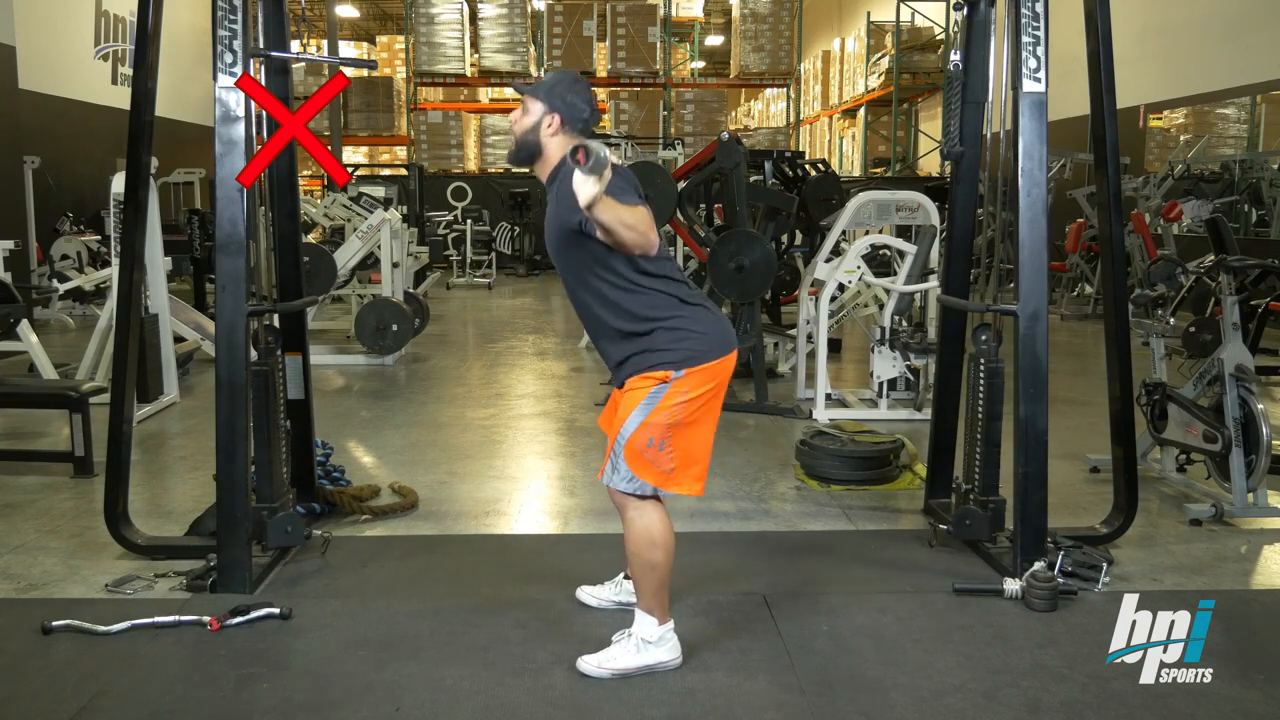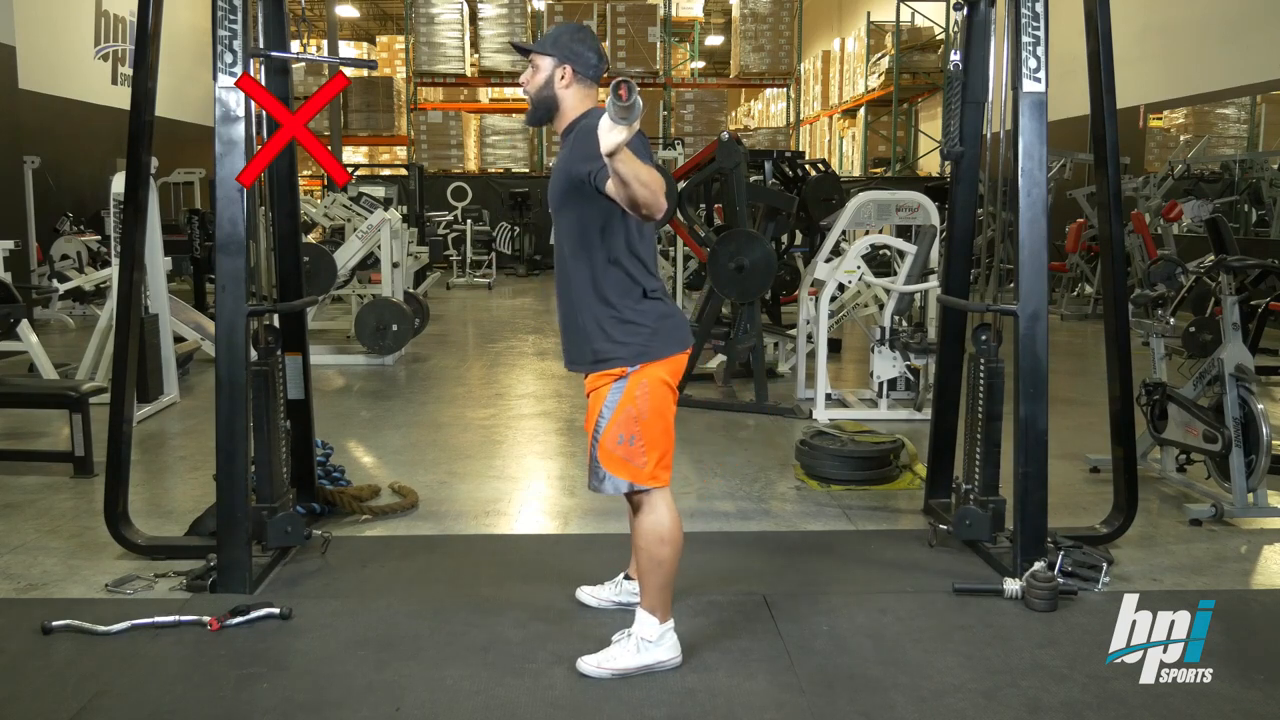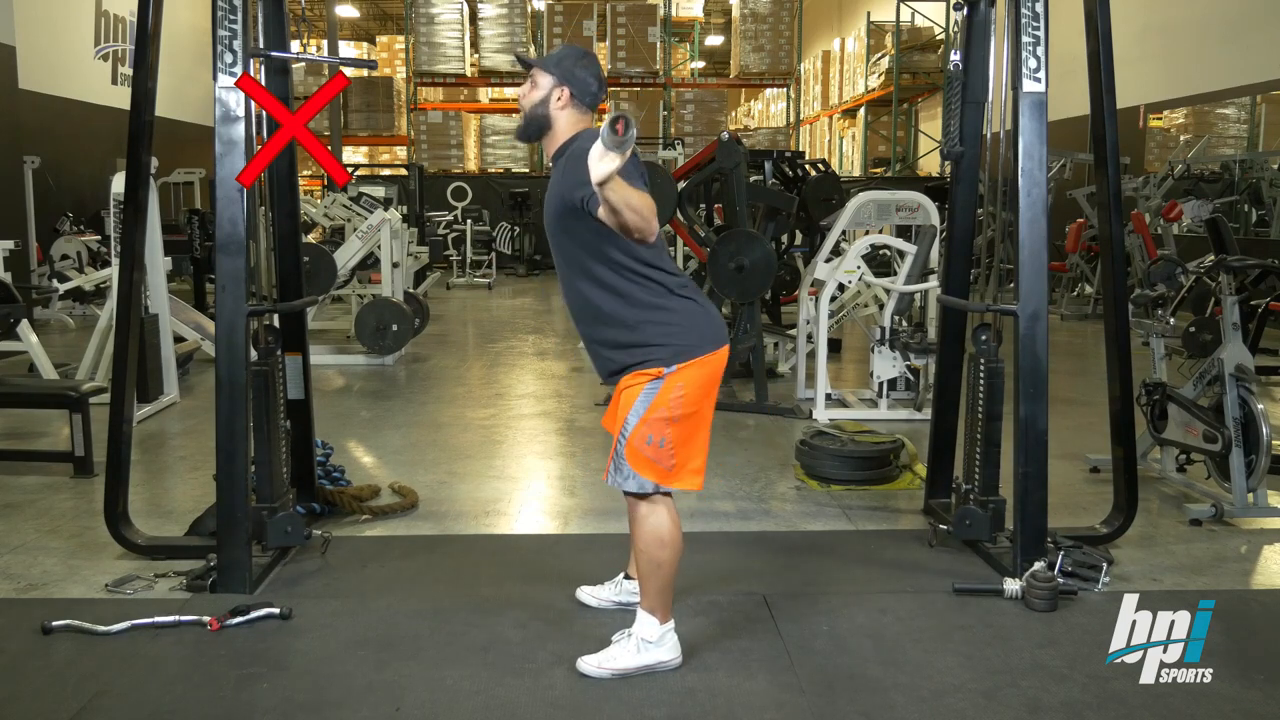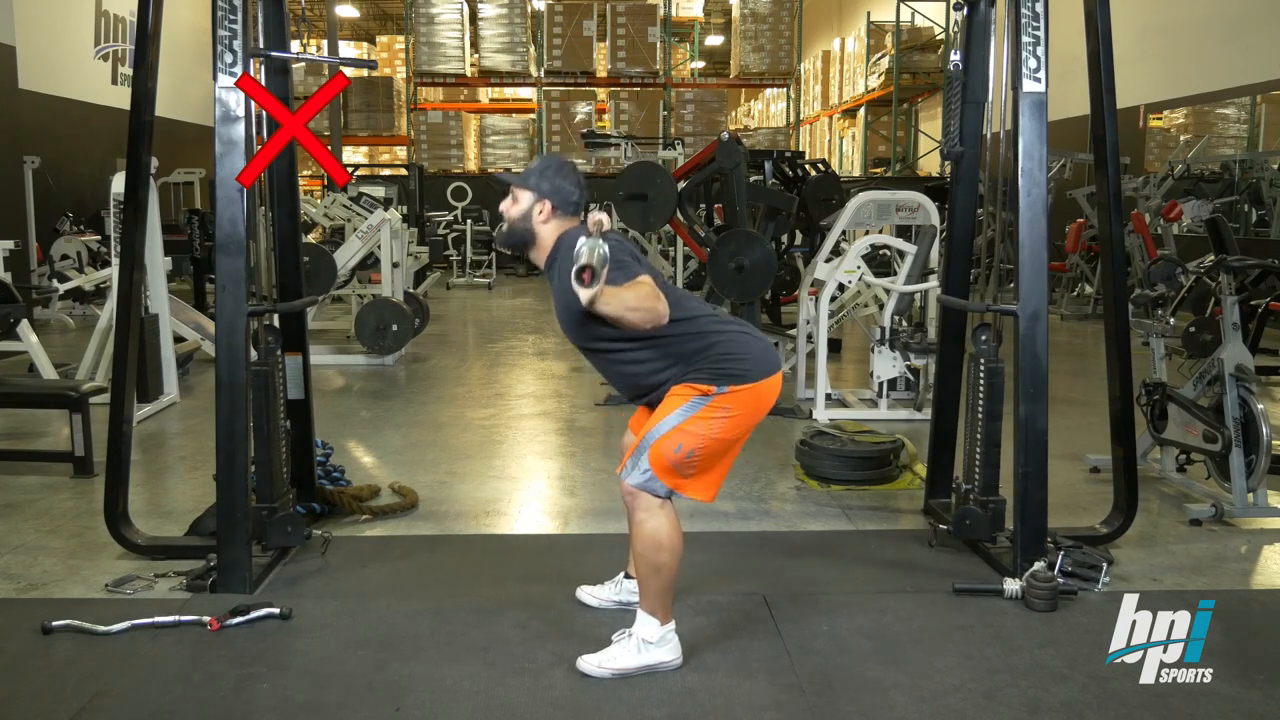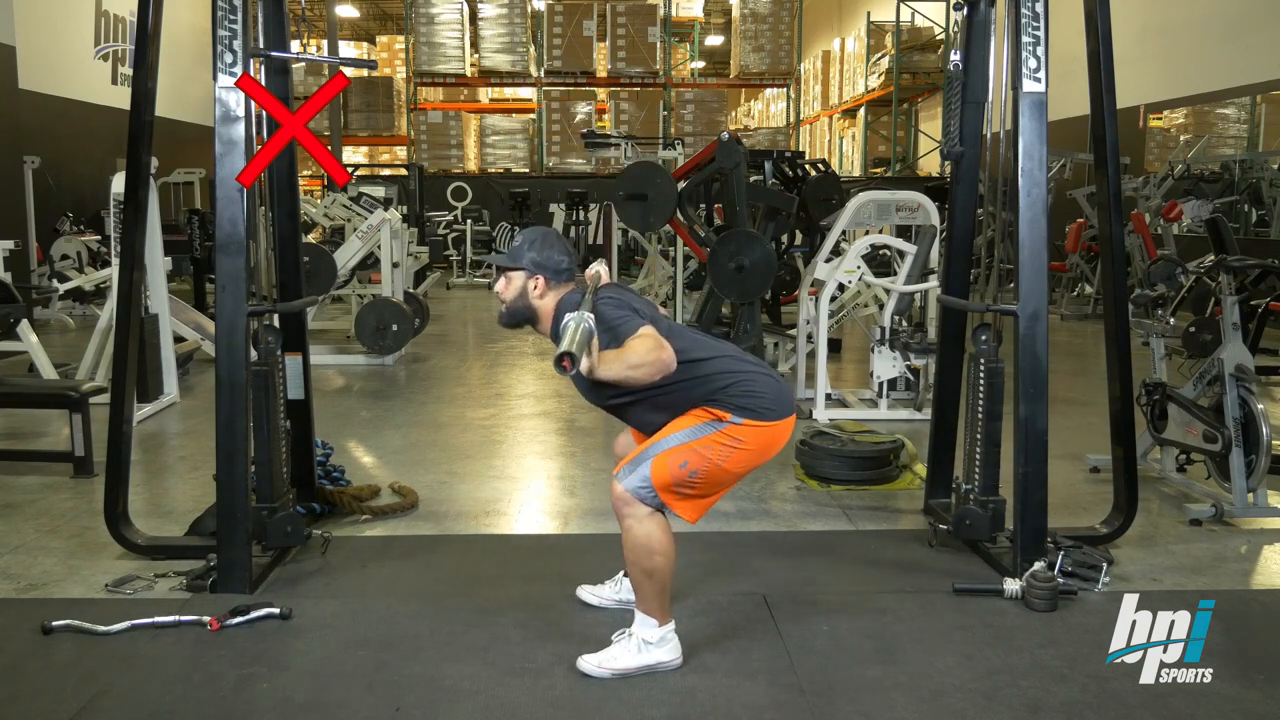
dt=0.5s
person 1, frame 1
left shoulder: (585, 171)
right shoulder: (567, 182)
left elbow: (644, 238)
left wrist: (594, 202)
left hip: (683, 352)
right hip: (661, 348)
left knee: (630, 483)
right knee: (626, 469)
left ankle: (654, 637)
right ankle: (637, 580)
person 1, frame 2
left shoulder: (597, 134)
right shoulder: (585, 139)
left elbow: (653, 202)
left wrist: (620, 154)
left hip: (633, 345)
right hip: (620, 340)
left knee: (645, 485)
right knee: (633, 478)
left ankle: (655, 636)
right ankle: (638, 581)
person 1, frame 3
left shoulder: (591, 156)
right shoulder: (576, 159)
left elbow: (644, 225)
left wrist: (609, 182)
left hip: (672, 347)
right hip: (650, 344)
left knee: (645, 481)
right knee: (636, 472)
left ankle: (655, 637)
right ankle: (637, 579)
person 1, frame 4
left shoulder: (580, 253)
right shoulder: (572, 253)
left elbow: (653, 306)
left wrist: (597, 297)
left hip: (735, 375)
right hip: (715, 368)
left knee: (643, 482)
right knee: (636, 453)
left ankle: (655, 639)
right ankle: (637, 580)
person 1, frame 5
left shoulder: (583, 315)
right shoulder: (588, 304)
left elbow: (658, 357)
left wrist: (598, 365)
left hip: (749, 412)
right hip: (735, 400)
left knee: (632, 491)
right knee: (628, 452)
left ankle: (655, 638)
right ankle: (635, 581)
